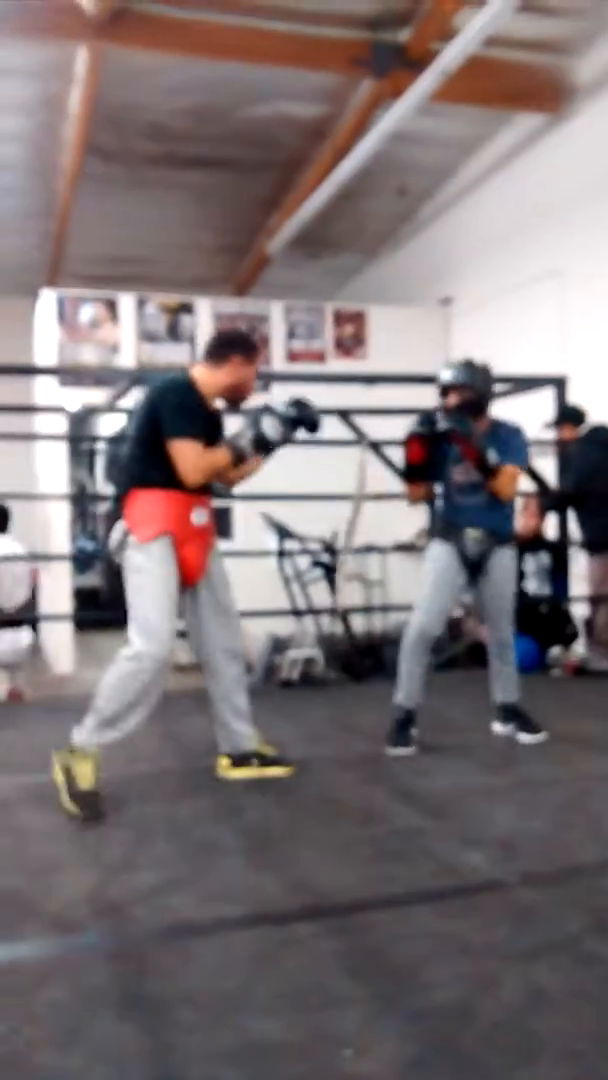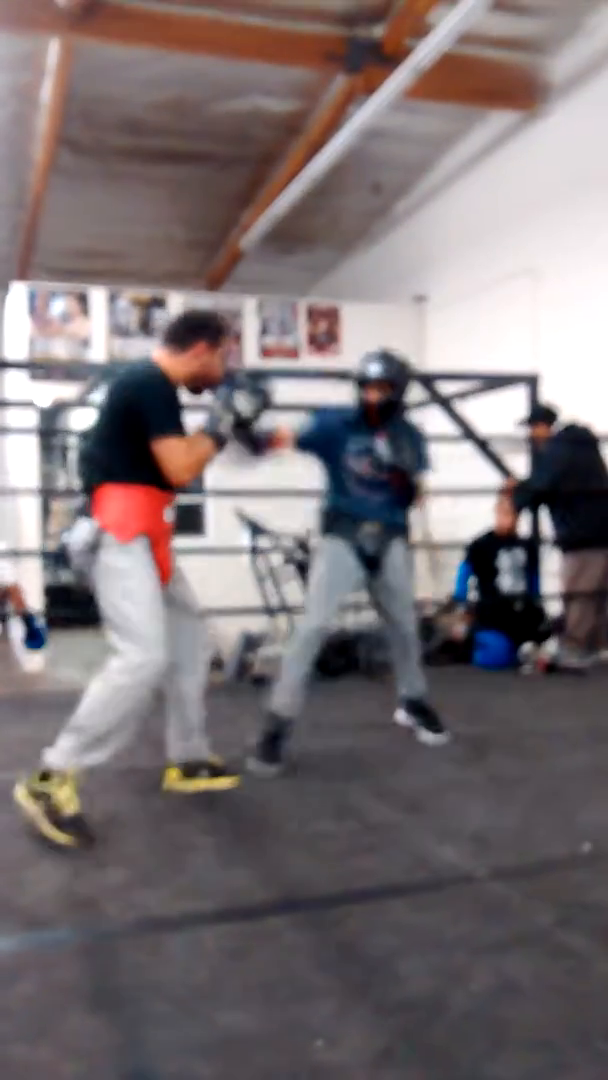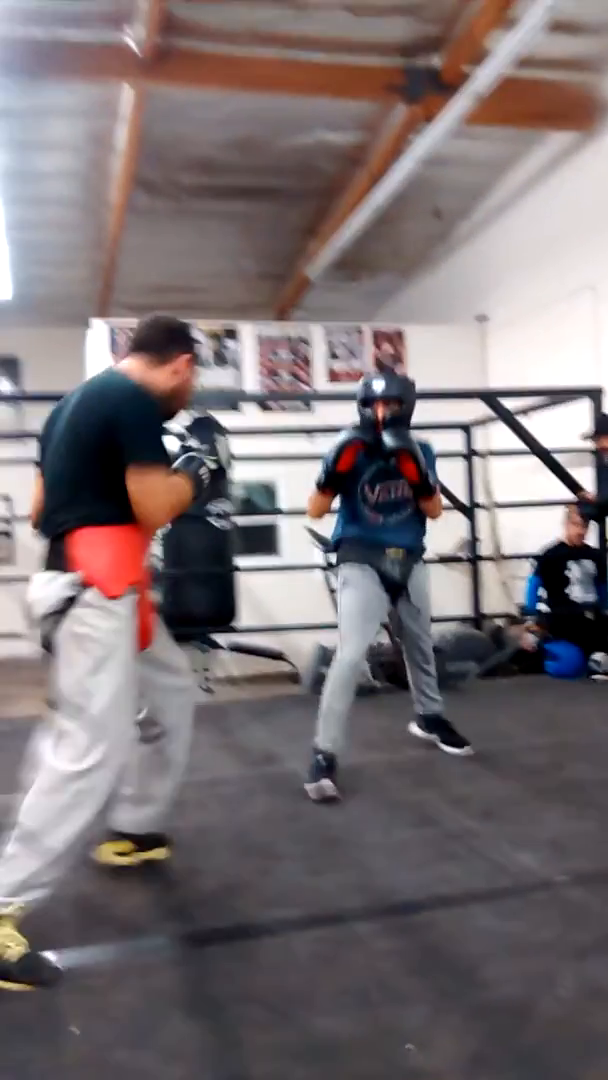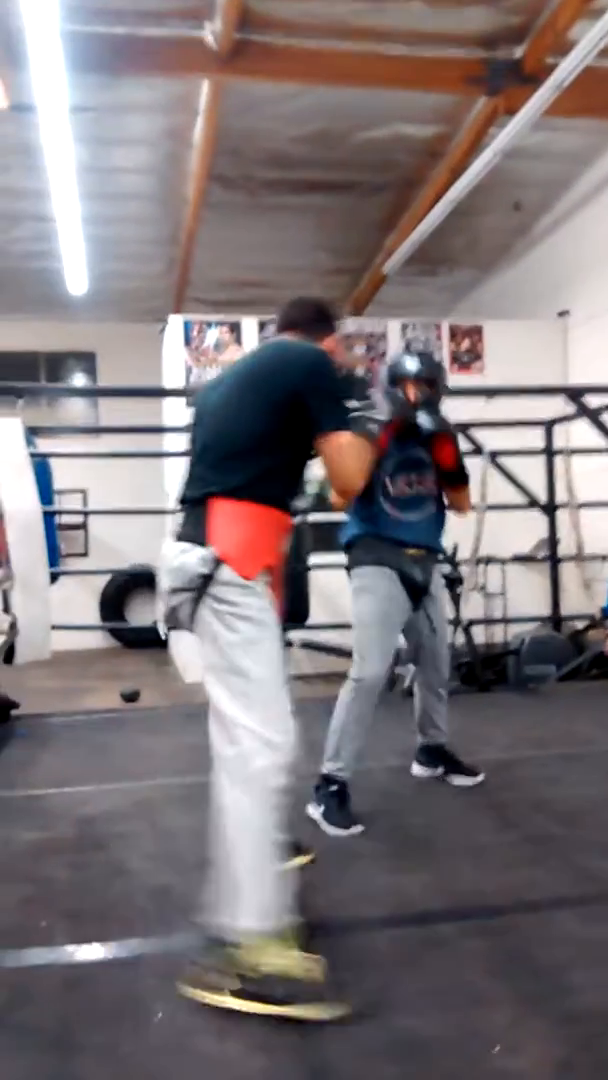
dt=0.7s
person 1, frame 1
left shoulder: (206, 409)
right shoulder: (174, 392)
left elbow: (229, 475)
right elbow: (192, 470)
left wrist: (271, 439)
right wrist: (247, 436)
left hip: (195, 534)
right hip: (153, 530)
left knee: (223, 641)
right knee: (151, 646)
left ankle: (237, 749)
right ankle: (82, 755)
person 1, frame 2
left shoulder: (150, 383)
right shoulder: (151, 383)
left elbow: (173, 456)
right elbow: (180, 470)
left wrist: (228, 421)
right wrist: (223, 420)
left hip: (144, 534)
right hip: (120, 533)
left knee: (188, 640)
right knee: (145, 656)
left ankle: (187, 759)
right ankle: (53, 776)
person 1, frame 3
left shoulder: (79, 402)
right shoulder: (135, 398)
right elbow: (153, 508)
right wrist: (193, 472)
left hip: (106, 583)
right hip: (99, 587)
left knee: (173, 695)
right knee: (87, 750)
left ankle: (132, 830)
person 1, frame 4
left shoulder: (228, 376)
right shoulder: (312, 363)
right elbow: (349, 481)
right wrist: (364, 432)
left hip: (207, 554)
right hip: (232, 562)
left knee: (248, 725)
right knee: (257, 742)
left ankle: (252, 847)
right ankle: (245, 945)
person 2, frame 1
left shoulder: (507, 436)
right shoulder: (440, 437)
left elbow: (506, 489)
right elbow: (418, 494)
left wrist: (475, 447)
right wrist: (416, 453)
left hip: (497, 545)
right hip: (449, 542)
left knee: (501, 633)
right knee: (422, 628)
left ankle: (508, 711)
right ankle: (405, 715)
person 2, frame 2
left shoulder: (408, 436)
right shoulder: (336, 424)
left elbow: (412, 498)
right elbow: (285, 439)
left wrist: (405, 474)
right wrist: (265, 436)
left hip: (389, 540)
right hip: (342, 538)
left knee: (404, 625)
right knee: (314, 625)
left ankle: (413, 702)
right ankle: (277, 723)
person 2, frame 3
left shoulder: (419, 451)
right shoulder: (350, 451)
left elbow: (434, 510)
right elbow: (315, 509)
left wrist: (413, 466)
right wrist: (338, 465)
left hip: (409, 562)
right hip: (361, 562)
left knee: (420, 646)
right knee: (350, 656)
left ankle: (429, 717)
right ankle: (324, 756)
person 2, frame 4
left shoulder: (439, 440)
right shoulder: (375, 436)
left elbow: (461, 505)
right elbow: (339, 499)
left wrist: (447, 451)
right wrist: (372, 442)
left hip: (424, 564)
right hip: (377, 562)
left knee: (436, 663)
right knee: (370, 672)
left ankle: (431, 749)
right ankle: (330, 785)
